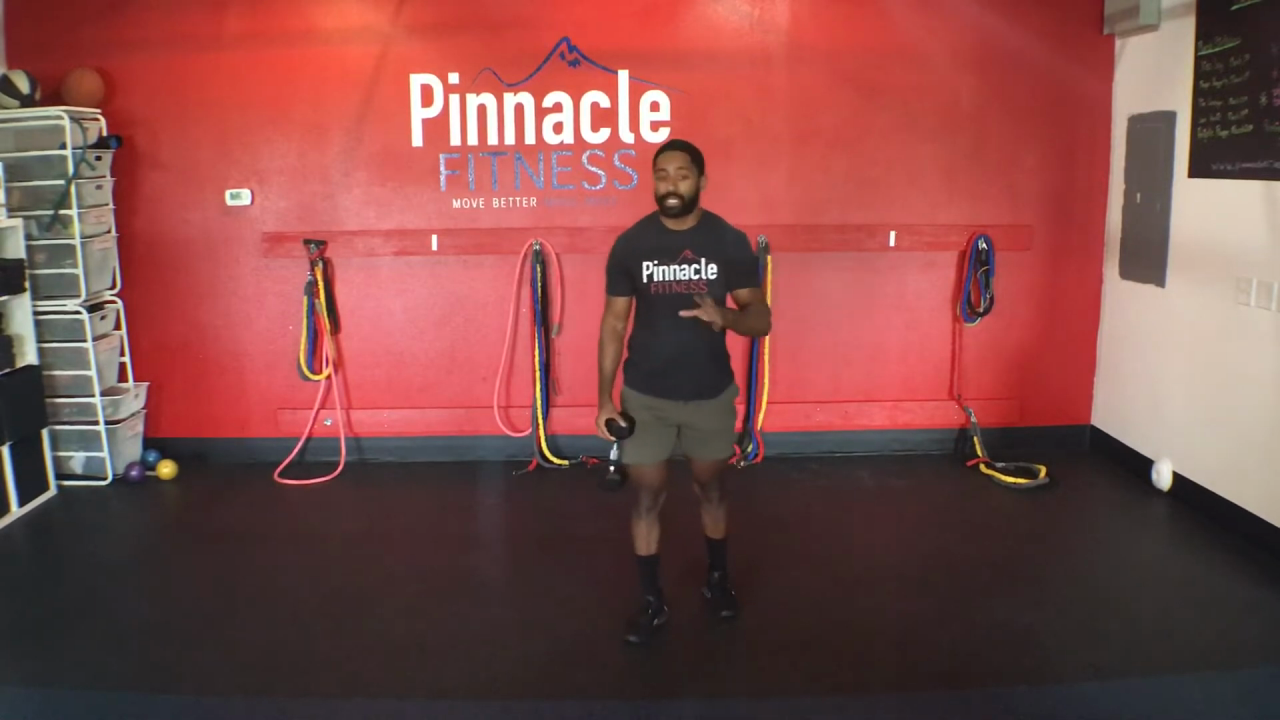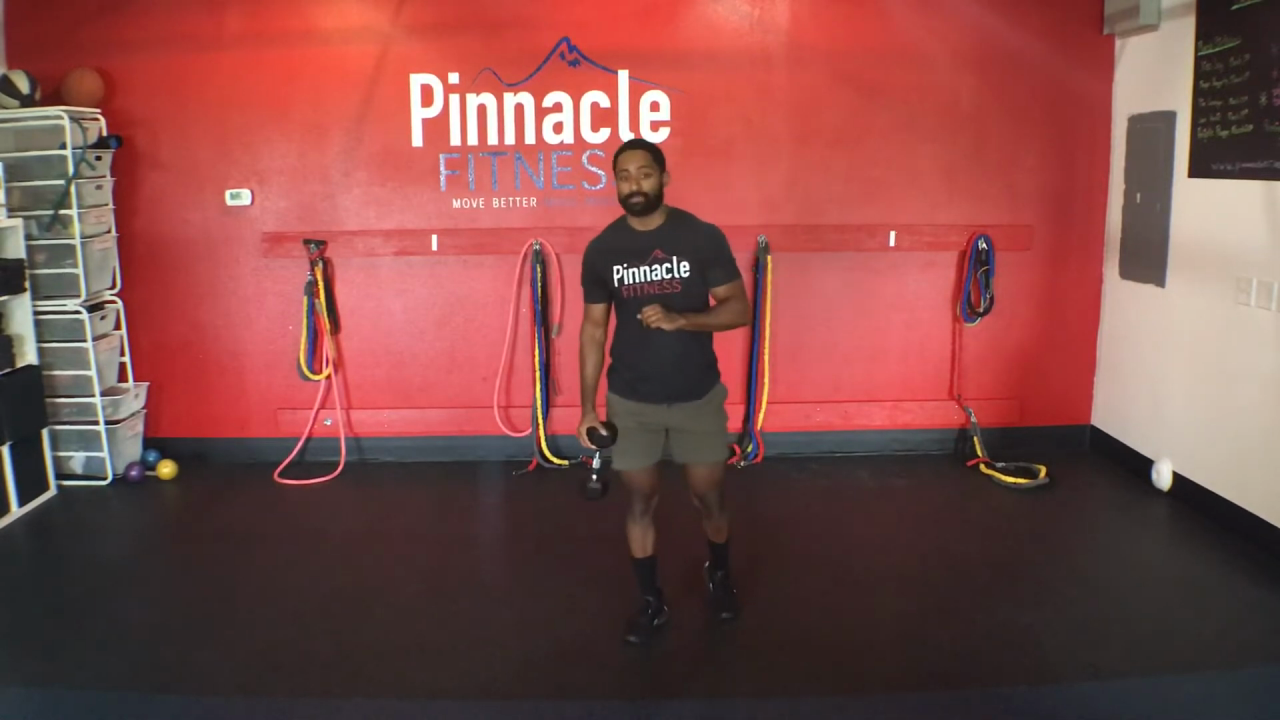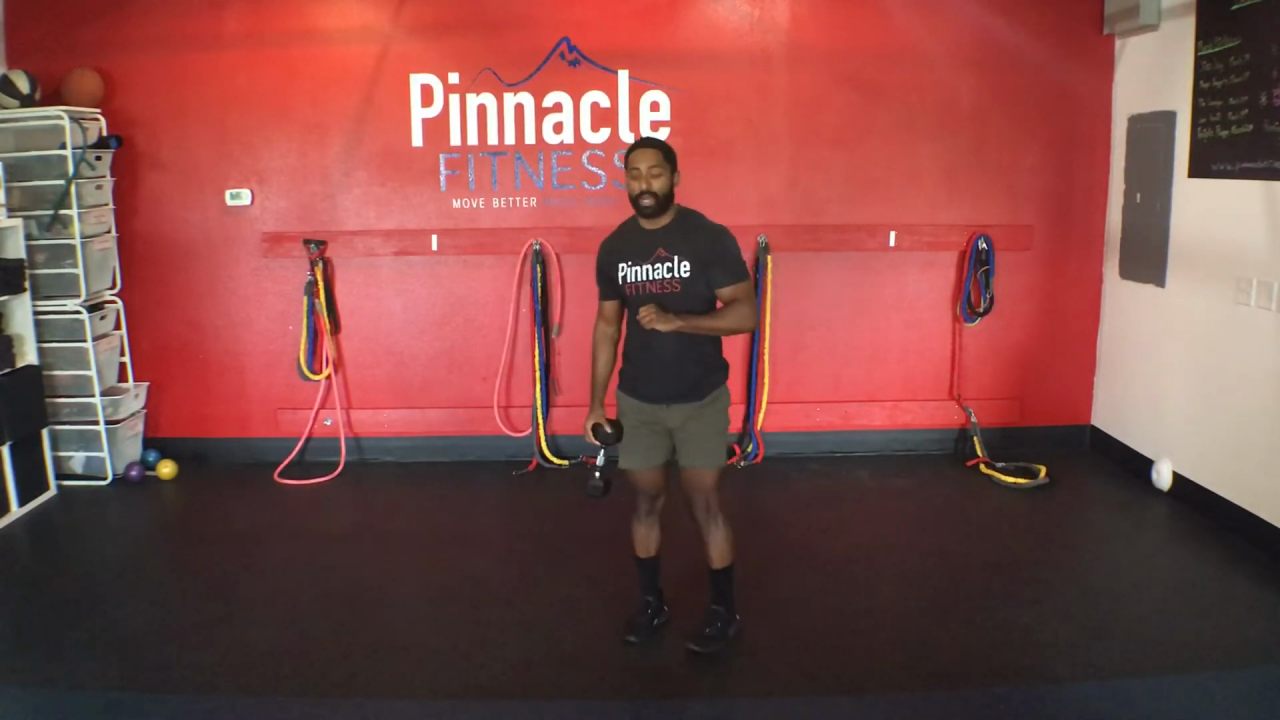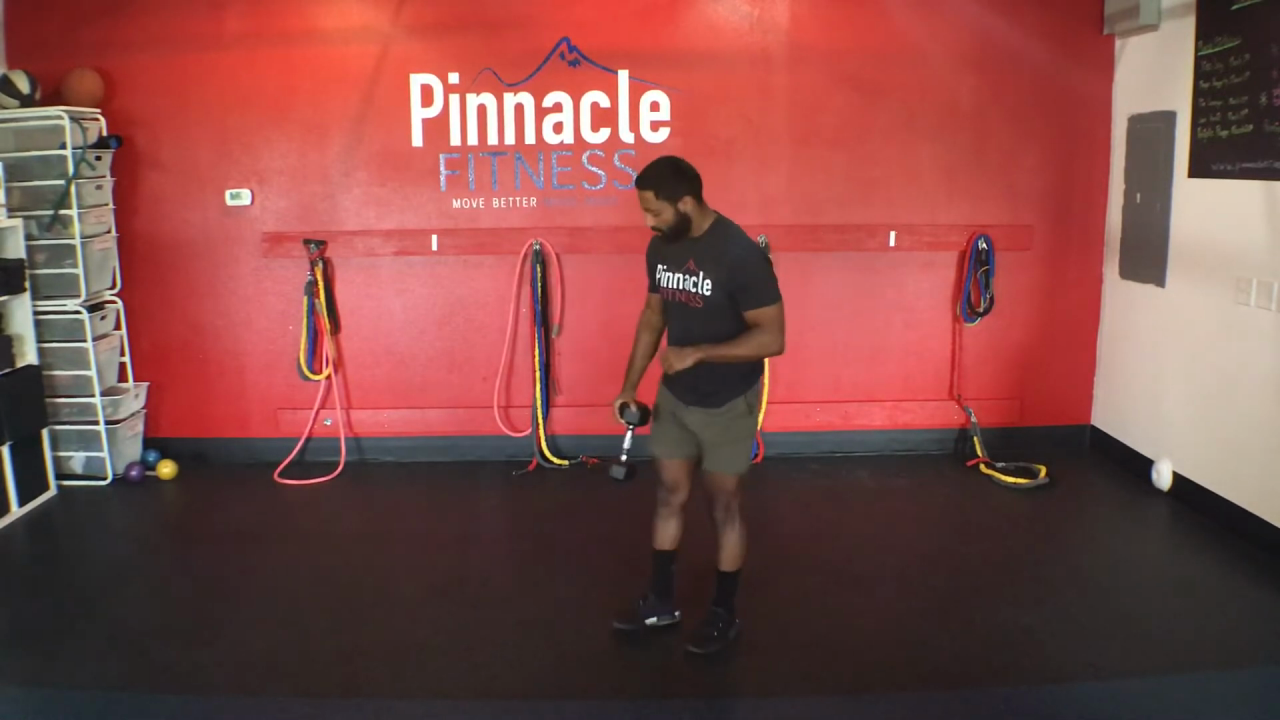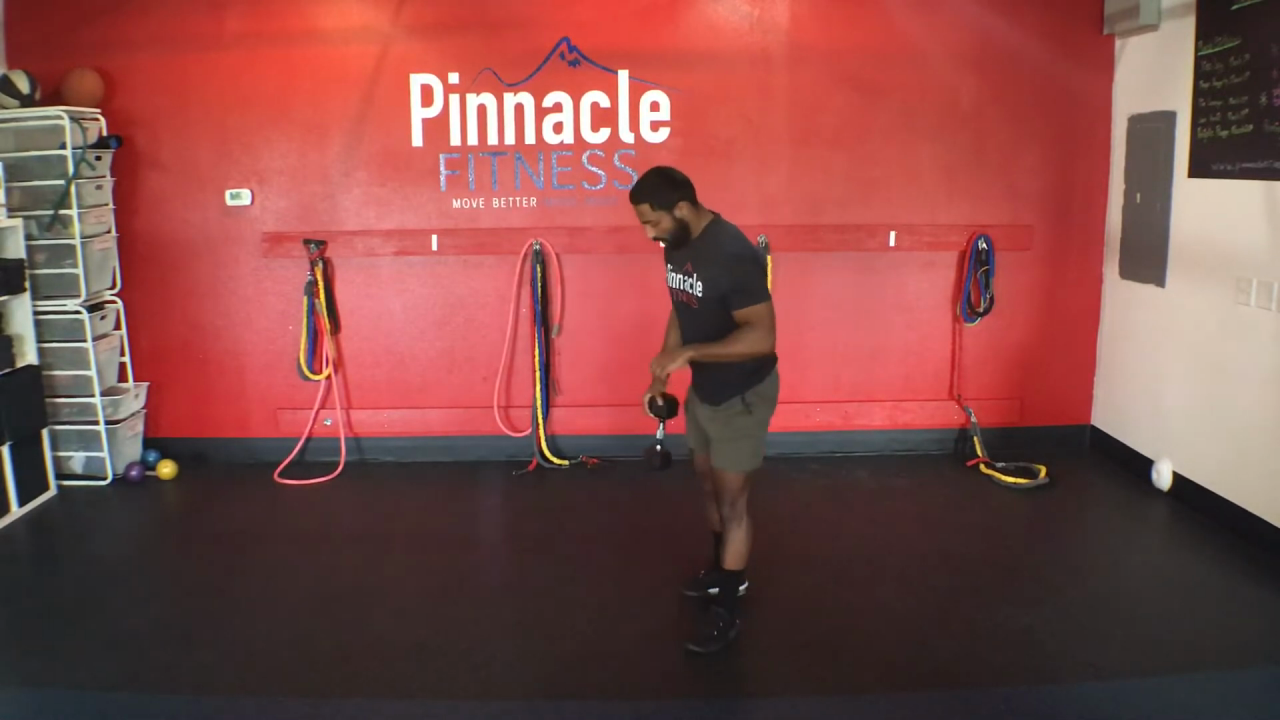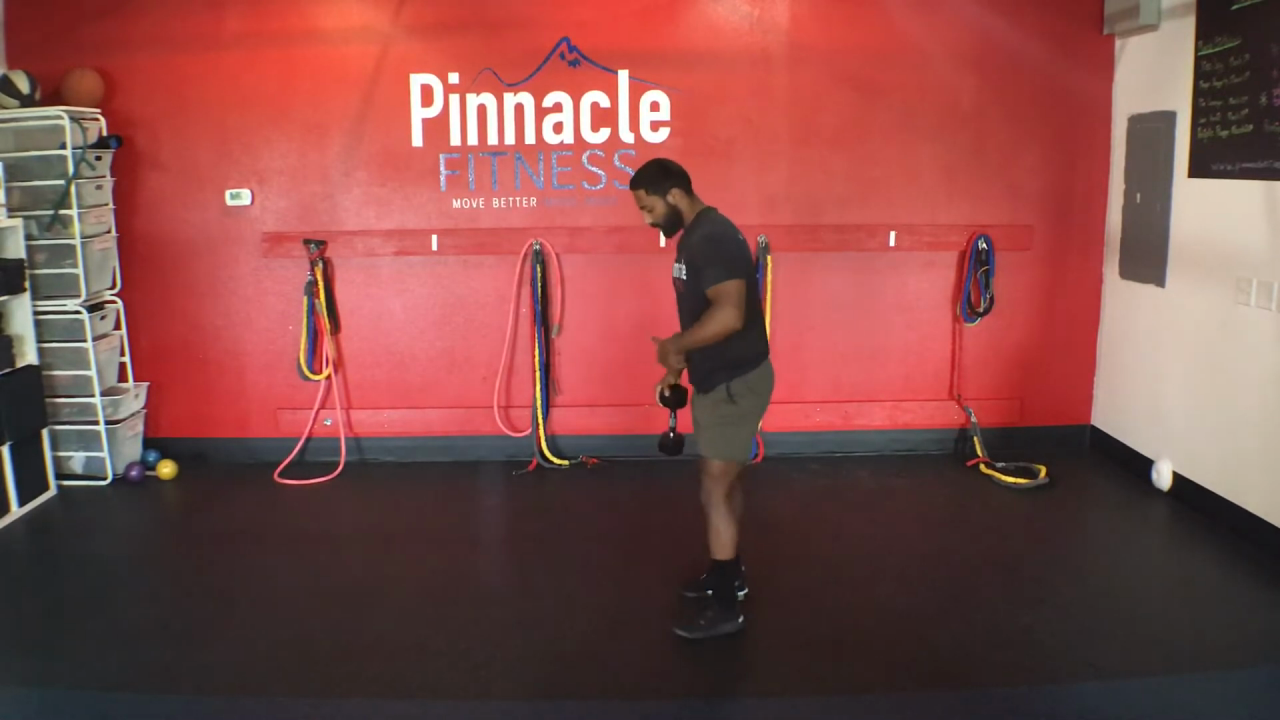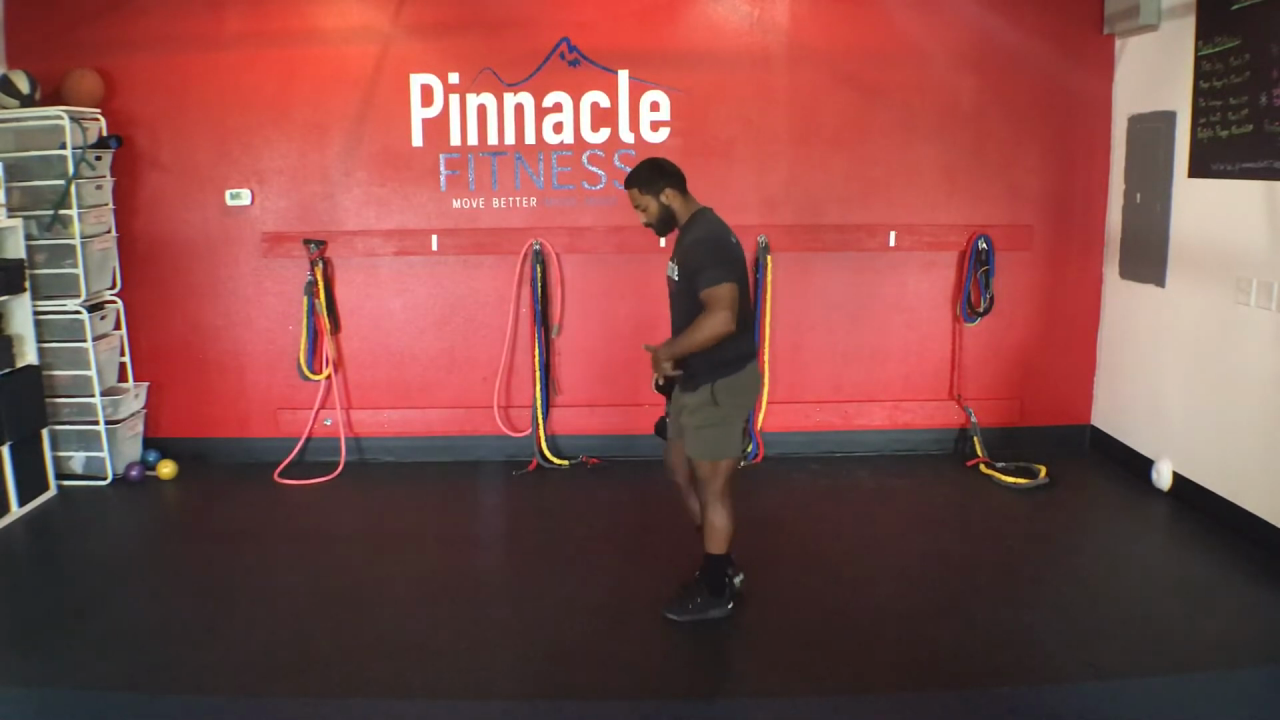
dt=0.4s
person 1, frame 1
left shoulder: (730, 242)
right shoulder: (630, 244)
left elbow: (760, 317)
right elbow: (614, 322)
left wrist: (724, 316)
right wrist: (605, 397)
left hip: (711, 394)
right hip: (645, 395)
left knee: (710, 489)
right knee: (648, 497)
left ankle: (717, 576)
right ankle: (652, 600)
person 1, frame 2
left shoulder: (703, 237)
right shoulder: (601, 250)
left elbow: (739, 309)
right elbow: (594, 328)
left wrist: (680, 320)
right wrist: (587, 406)
left hip: (698, 395)
right hip: (630, 399)
left knee: (708, 497)
right knee: (641, 501)
left ankle: (719, 572)
right ankle: (651, 601)
person 1, frame 3
left shoulder: (710, 238)
right shoulder: (614, 247)
left elbow: (746, 314)
right elbow: (607, 325)
left wrist: (675, 320)
right wrist: (596, 402)
left hip: (700, 398)
right hip: (637, 399)
left knee: (704, 505)
right knee: (646, 501)
left ankle: (724, 609)
right ankle: (651, 602)
person 1, frame 4
left shoulder: (741, 255)
right shoulder: (660, 247)
left elbow: (772, 337)
left wrist: (698, 352)
right wrist: (630, 385)
left hip: (728, 403)
right hip: (674, 396)
left knee: (724, 506)
right knee: (670, 495)
left ankle: (724, 612)
right ankle: (660, 600)
person 1, frame 5
left shoulder: (733, 255)
right shoulder: (677, 246)
left elbow: (762, 337)
left wrist: (688, 352)
right wrist: (659, 375)
left hip: (742, 396)
right hip: (703, 390)
left knee: (731, 502)
right knee: (708, 485)
left ankle: (726, 612)
right ankle: (725, 571)
person 1, frame 6
left shoulder: (714, 239)
right shoulder: (691, 236)
left elbow: (729, 315)
left wrist: (676, 345)
right wrist: (676, 368)
left hip: (737, 384)
right hip: (714, 380)
left knee: (715, 493)
right knee: (722, 484)
left ankle: (725, 605)
right ankle: (729, 573)
person 1, frame 7
left shoulder: (706, 241)
right shoulder: (691, 234)
left elbow: (722, 318)
left wrist: (667, 352)
right wrist: (672, 357)
left hip: (722, 384)
right hip: (699, 379)
left knee: (711, 489)
right knee: (680, 472)
left ankle: (716, 592)
right ankle: (722, 567)
